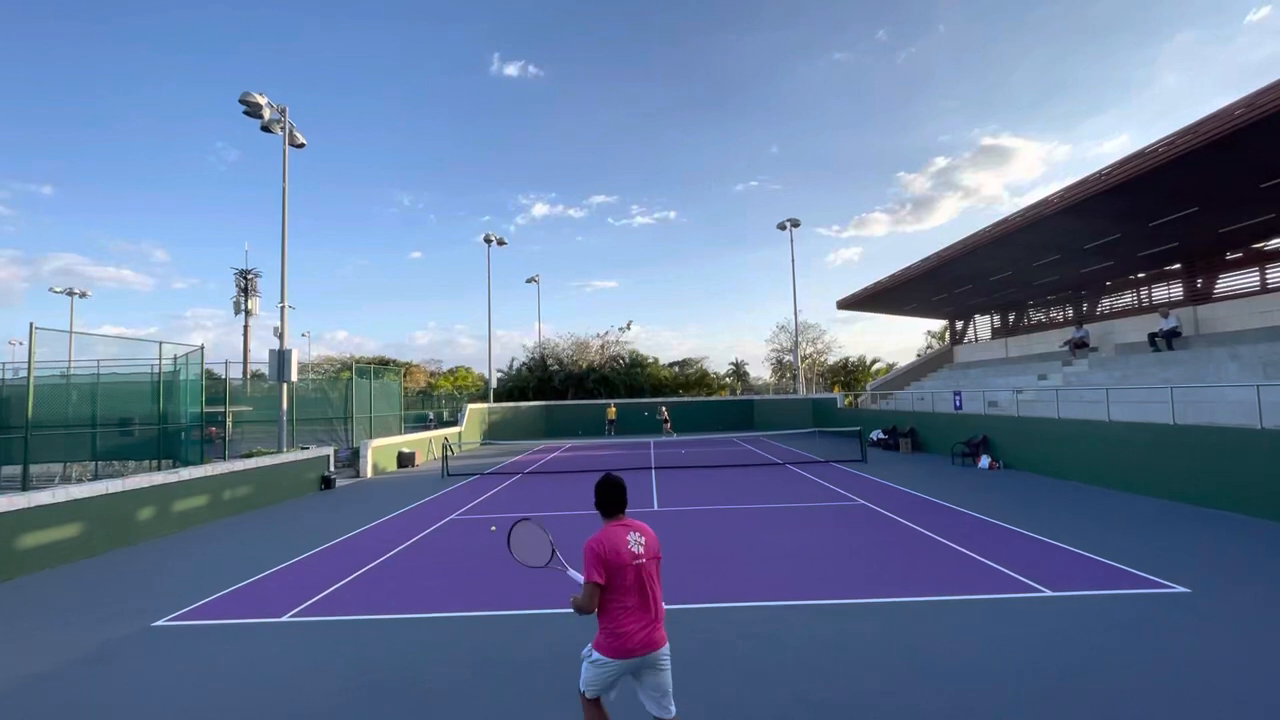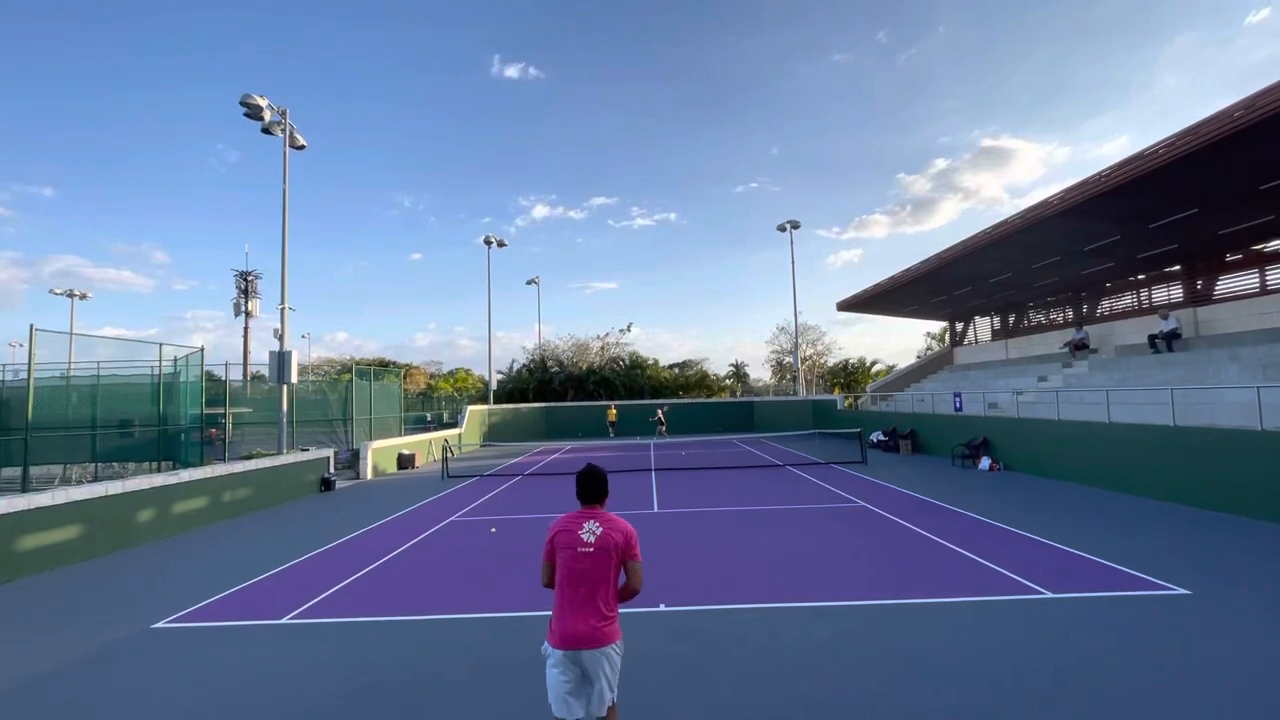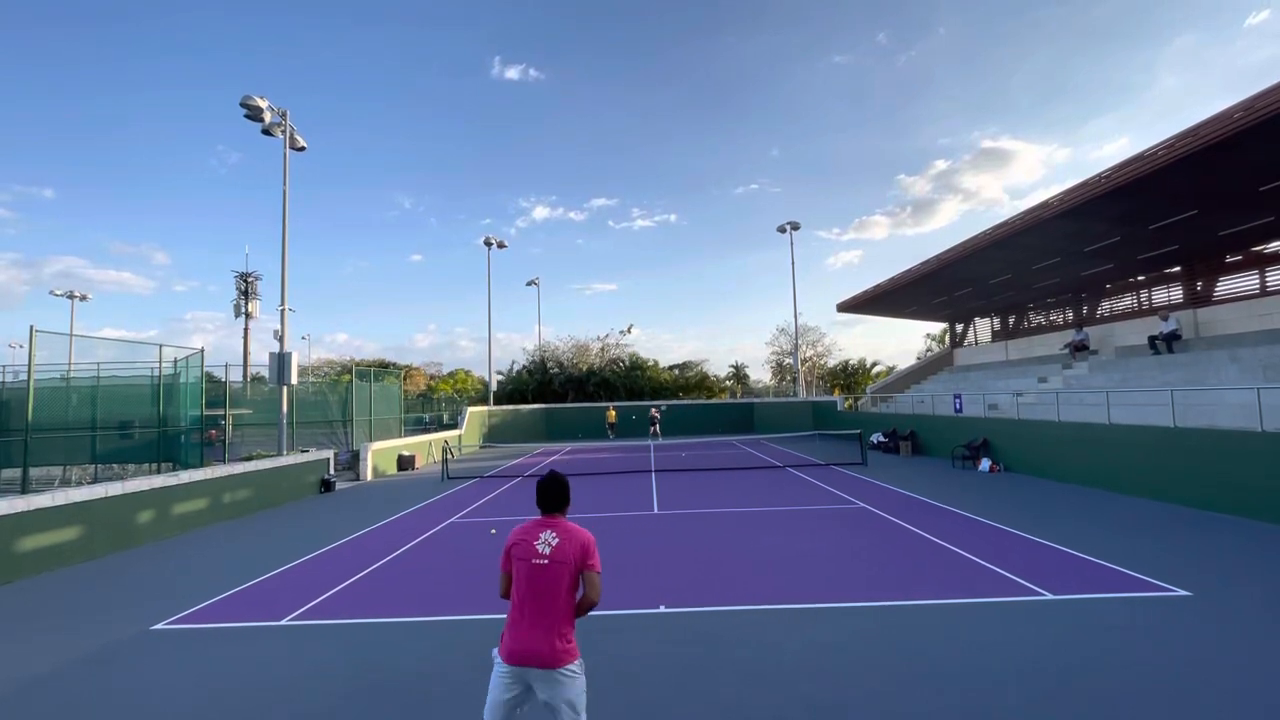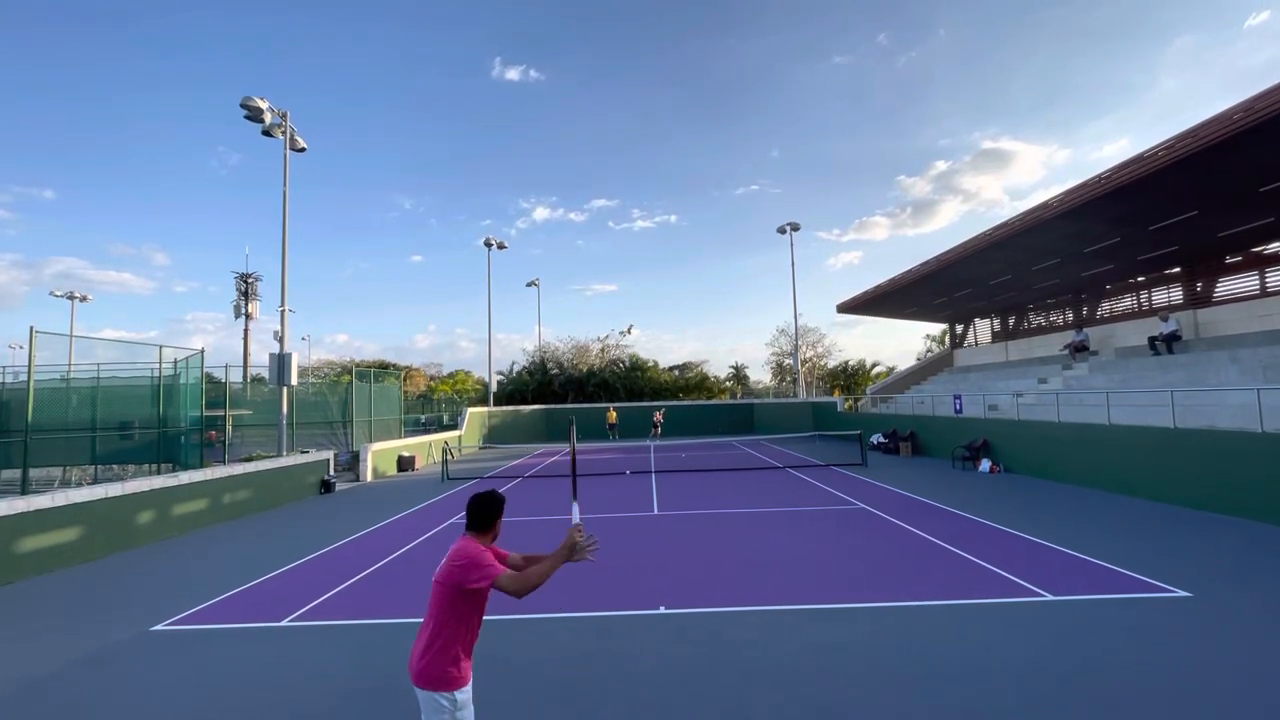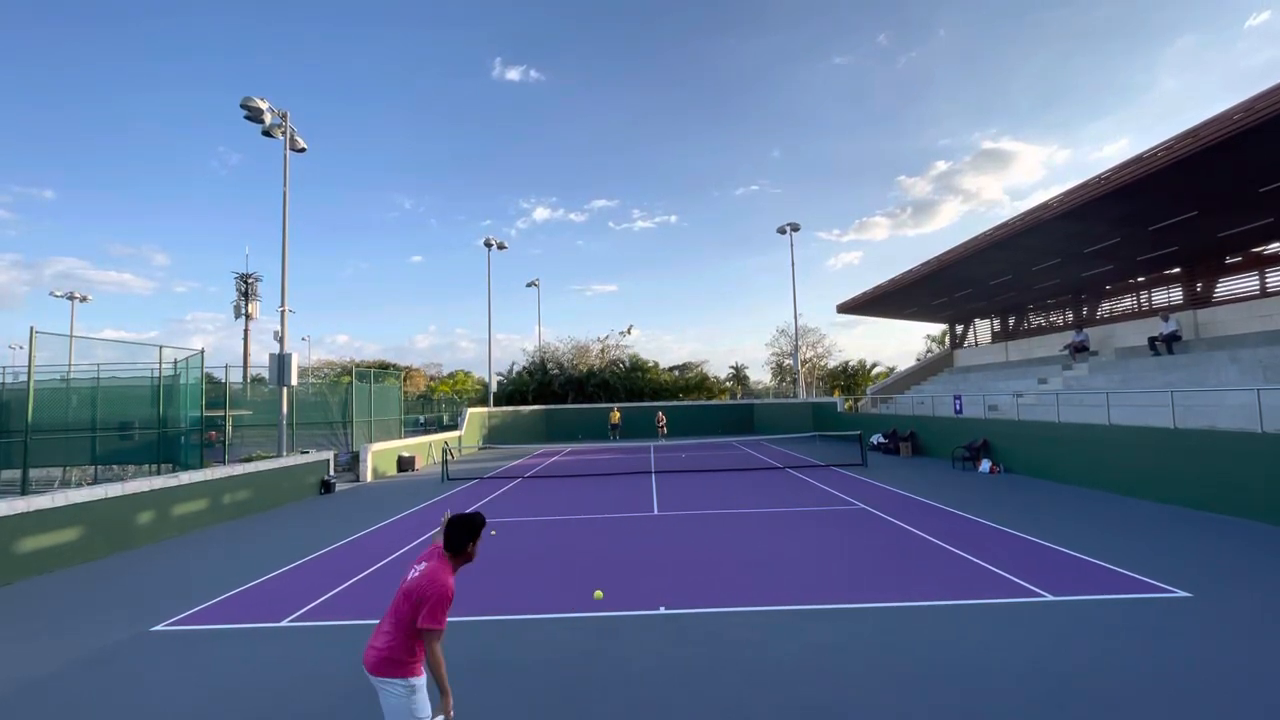
dt=0.5s
person 1, frame 1
left shoulder: (596, 544)
right shoulder: (647, 533)
left elbow: (589, 605)
left wrist: (578, 604)
left hip: (614, 649)
right hip: (654, 644)
left knee: (589, 696)
person 1, frame 2
left shoulder: (558, 527)
right shoulder: (624, 529)
left elbow: (547, 580)
right elbow: (635, 586)
left hip: (563, 638)
right hip: (603, 637)
person 1, frame 3
left shoulder: (516, 536)
right shoulder: (582, 539)
left elbow: (504, 591)
right elbow: (593, 598)
right wrist: (566, 617)
left hip: (513, 653)
right hip: (556, 657)
person 1, frame 4
left shoulder: (469, 548)
right shoulder: (472, 555)
left elbow: (521, 562)
right elbow: (518, 586)
left wrist: (565, 555)
right wrist: (563, 552)
left hip: (430, 666)
right hip: (443, 674)
person 1, frame 5
left shoulder: (435, 553)
right shoulder: (441, 587)
right elbow: (431, 647)
left wrist: (445, 527)
right wrist: (445, 694)
left hip: (377, 659)
right hip: (399, 671)
